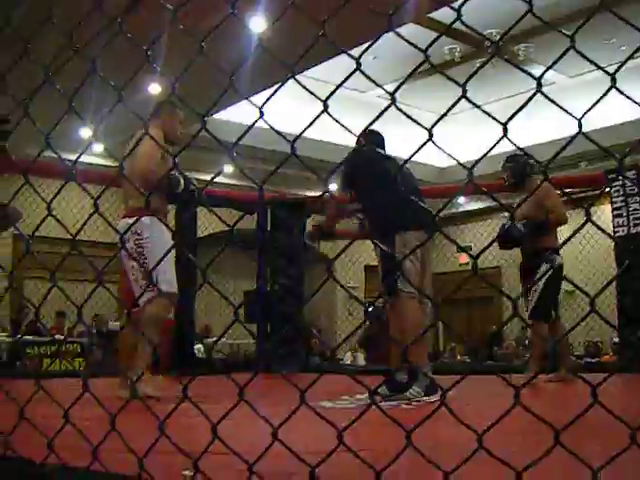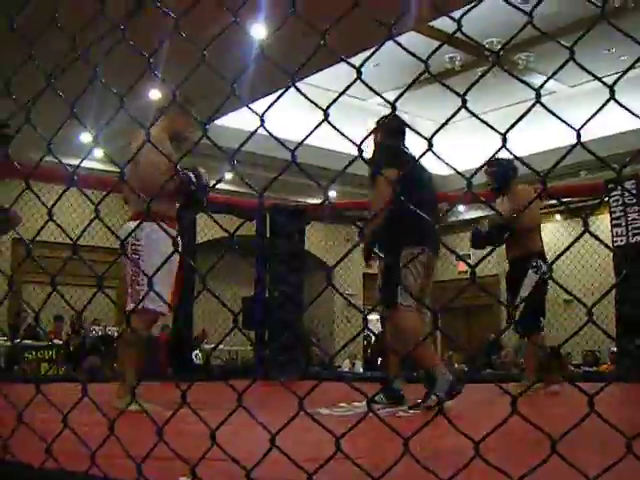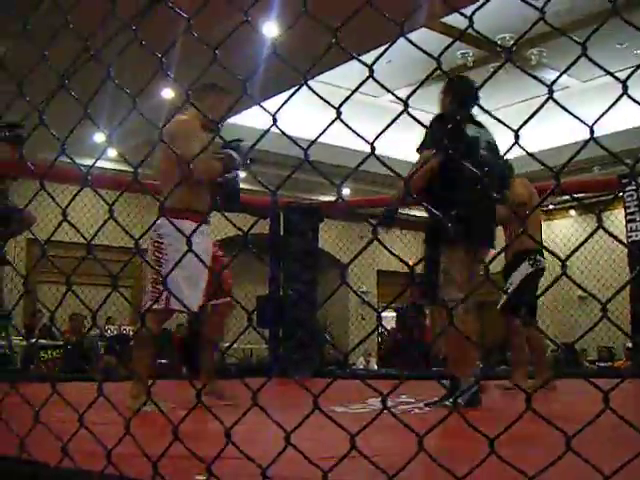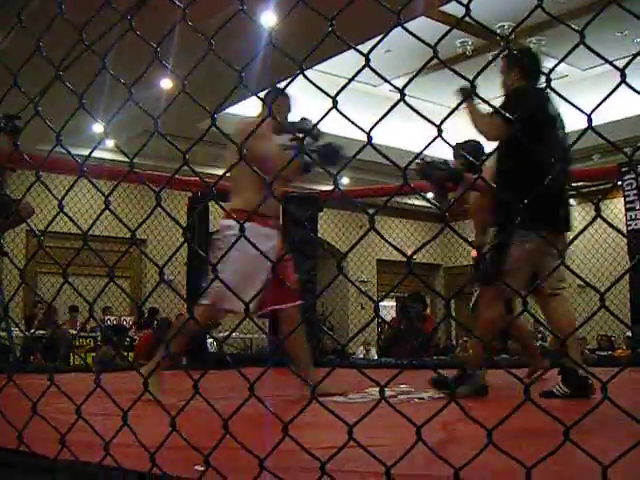
dt=0.4s
person 1, frame 1
left shoulder: (359, 158)
right shoulder: (393, 165)
left elbow: (339, 203)
right elbow: (374, 213)
left wrist: (322, 229)
right wrist: (331, 233)
left hip: (398, 228)
right hip: (419, 226)
left knee: (404, 296)
right knee: (405, 299)
left ankle: (422, 376)
right ankle: (397, 376)
person 1, frame 2
left shoulder: (386, 151)
right shoulder: (414, 161)
left elbow: (387, 183)
right elbow: (432, 202)
left wrist: (370, 229)
left hip: (404, 238)
right hip: (426, 240)
left knee: (401, 307)
right knee: (396, 309)
left ankle: (442, 378)
right ankle: (391, 385)
person 1, frame 3
left shoulder: (445, 122)
right shoulder: (485, 133)
left elbow: (427, 167)
right elbow: (500, 183)
left wrist: (398, 199)
left hip: (453, 225)
right hip: (481, 229)
left knee: (452, 303)
right knee: (462, 302)
left ankle: (464, 386)
right ankle: (466, 378)
person 1, frame 4
left shoulder: (526, 96)
right shoulder: (546, 104)
left elbow: (493, 131)
left wrist: (468, 101)
left hip: (524, 214)
right hip: (551, 213)
left knee: (493, 289)
right knee: (550, 292)
left ankle: (473, 375)
right ankle: (575, 375)
person 2, frame 1
left shoulder: (141, 143)
right shoulder: (152, 135)
right elbow: (148, 173)
left wrist: (170, 187)
right wrist: (175, 182)
left hip: (136, 226)
right hip: (147, 225)
left knee: (138, 305)
right knee: (165, 294)
left ankle: (128, 378)
right ankle: (139, 373)
person 2, frame 2
left shoulder: (157, 143)
right shoulder: (156, 136)
left elbow: (130, 191)
right elbow: (155, 179)
left wrist: (181, 190)
right wrist: (187, 180)
left hip: (157, 232)
right hip: (151, 230)
left knee: (145, 310)
right knee: (144, 311)
left ankle: (128, 381)
right ankle: (124, 393)
person 2, frame 3
left shoulder: (197, 134)
right shoulder: (185, 124)
right elbow: (204, 171)
left wrist: (221, 183)
right wrist: (229, 159)
left hip: (199, 228)
right hip: (179, 228)
left knee: (222, 302)
right knee: (161, 308)
left ankle: (208, 380)
right ankle: (137, 392)
person 2, frame 4
left shoulder: (271, 139)
right shoulder: (256, 127)
left elbow: (285, 174)
right elbow: (282, 171)
left wrist: (309, 150)
right wrist: (301, 147)
left hip: (268, 233)
right hip: (246, 230)
left knee: (289, 308)
right knee: (214, 307)
left ankle: (311, 381)
right ankle: (155, 368)
person 3, frame 1
left shoulder: (541, 188)
right shoulder: (522, 197)
left elbow: (561, 216)
left wrist: (533, 227)
right wrist: (512, 235)
left hip: (546, 258)
right hip: (530, 260)
left knee: (538, 313)
right knee: (550, 315)
left ankle: (532, 370)
right ankle: (565, 367)
person 3, frame 2
left shoulder: (523, 192)
right shoulder: (500, 201)
left elbow: (531, 223)
right elbow: (501, 236)
left wrist: (503, 226)
right wrist: (486, 236)
left hip: (533, 264)
right hip: (516, 266)
left knee: (528, 322)
right knee: (524, 323)
left ankle: (530, 379)
person 3, frame 3
left shoulder: (520, 185)
right shoulder: (504, 201)
left elbow: (519, 199)
left hip: (528, 259)
right hip: (516, 260)
left knee: (507, 311)
right knee: (525, 321)
left ankle: (520, 373)
right ankle: (544, 374)
person 3, frame 4
left shoulder: (486, 171)
right shoulder: (471, 186)
right hip: (486, 252)
left knee: (479, 309)
right knee: (505, 312)
right ankle: (536, 361)
